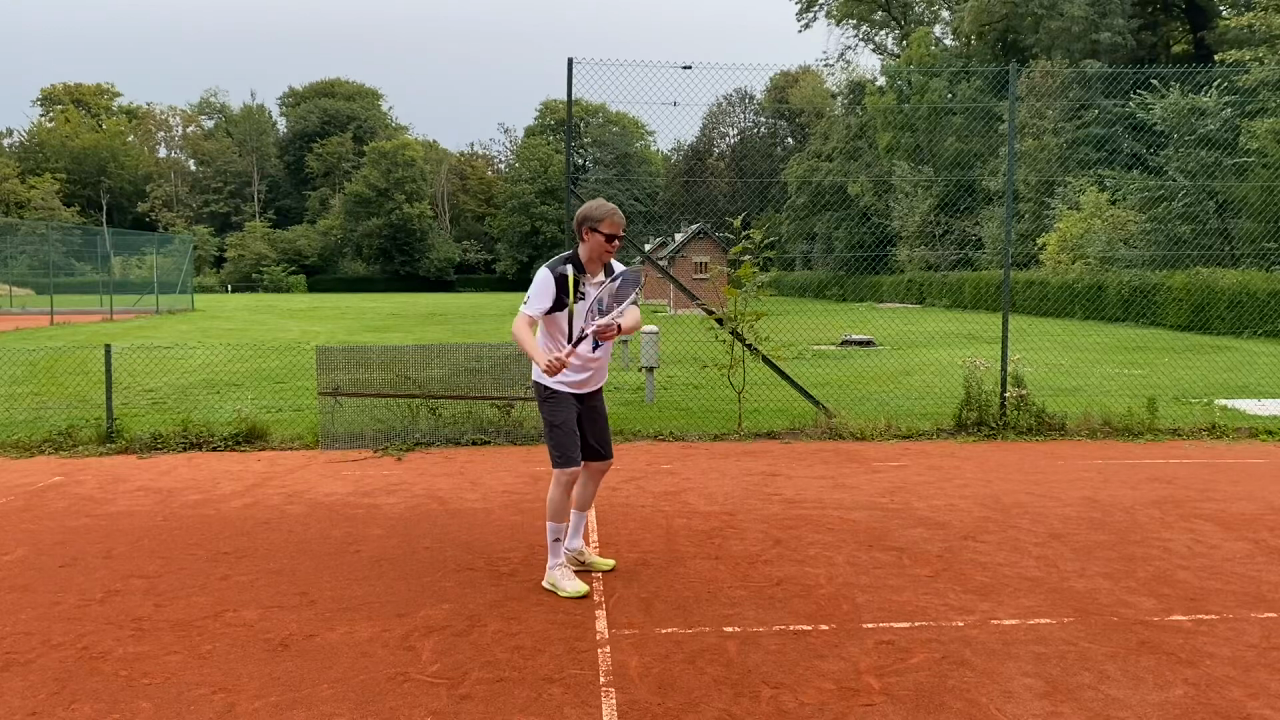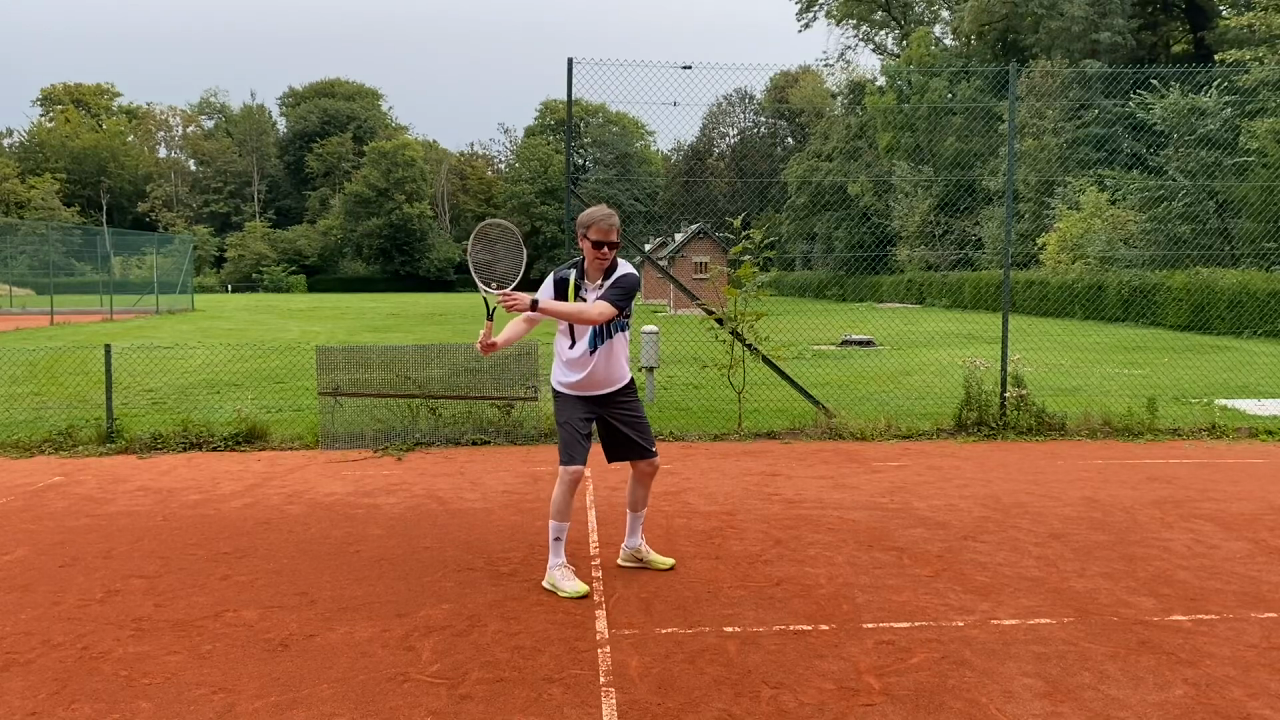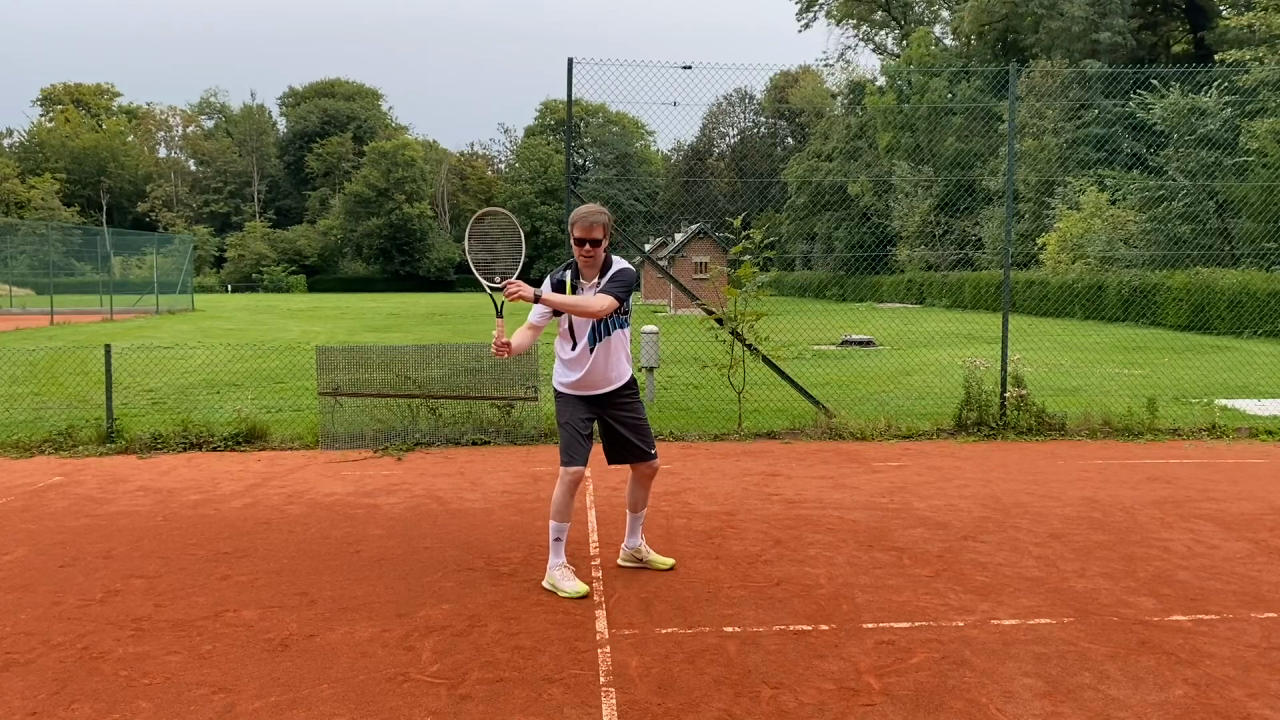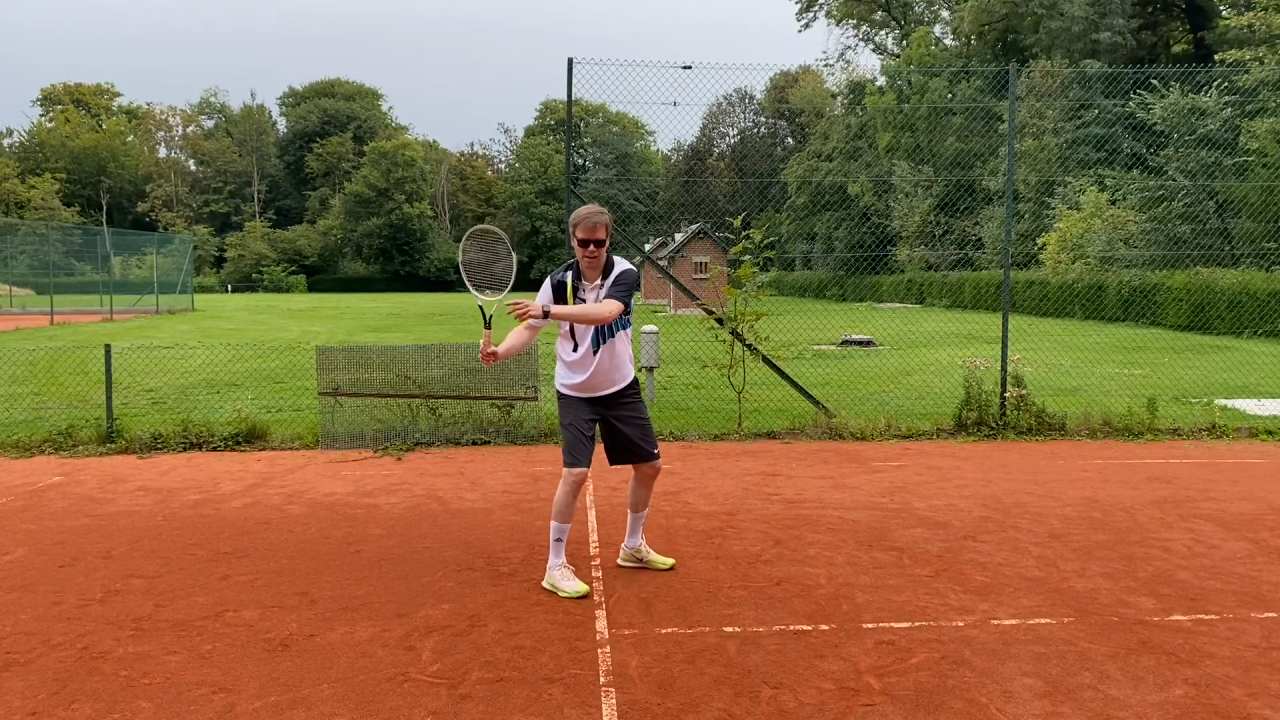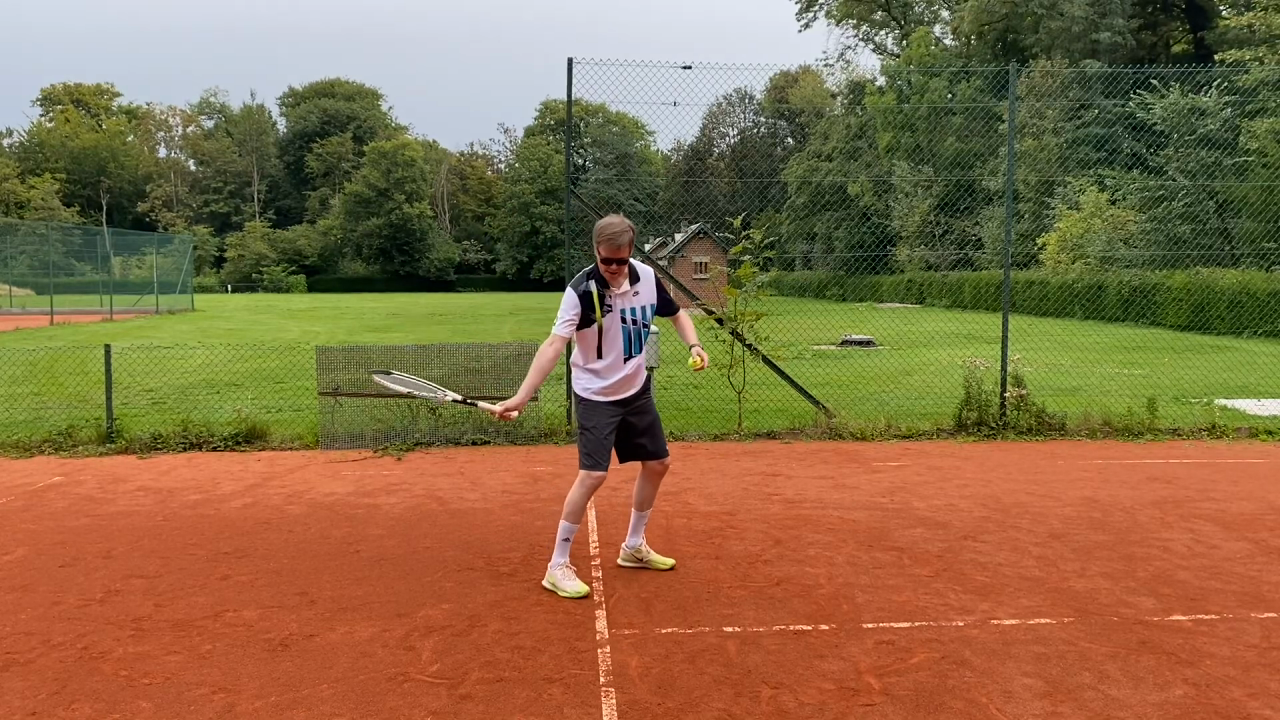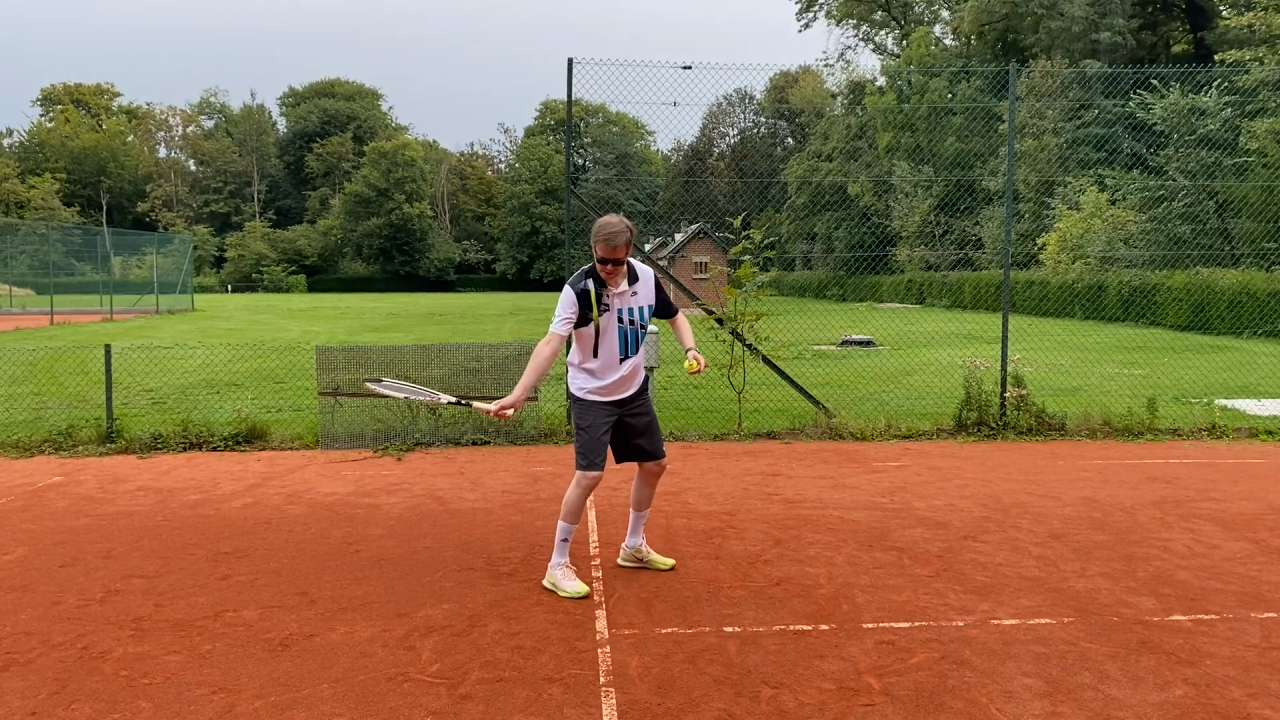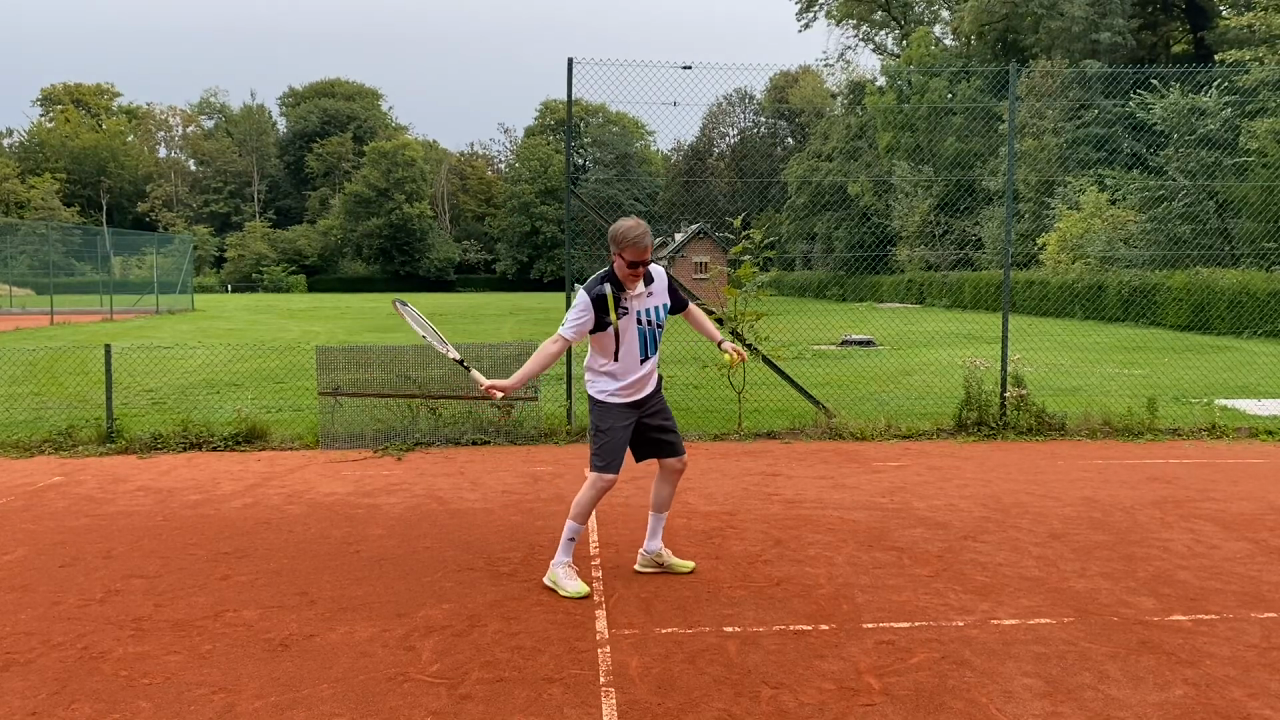
dt=0.7s
person 1, frame 1
left shoulder: (617, 273)
right shoulder: (553, 273)
left elbow: (633, 315)
right elbow: (522, 321)
left wrist: (618, 325)
right wrist: (540, 356)
left hip: (592, 386)
right hip: (557, 388)
left knee: (597, 466)
right knee: (567, 471)
left ankle: (574, 548)
right ankle: (555, 566)
person 1, frame 2
left shoulder: (626, 277)
right shoulder: (562, 278)
left elbow: (595, 314)
right elbow: (528, 320)
left wrist: (536, 302)
right wrist: (498, 340)
left hip: (618, 388)
right hip: (572, 391)
left knee: (647, 465)
right knee: (572, 472)
left ankle: (633, 546)
right ankle: (556, 567)
person 1, frame 3
left shoulder: (623, 273)
right shoulder: (558, 280)
left elbow: (598, 307)
right elbow: (532, 328)
left wrist: (536, 296)
right wrist: (510, 345)
left hip: (619, 388)
right hip: (573, 391)
left knee: (647, 465)
right knee: (572, 473)
left ankle: (633, 546)
right ankle: (556, 567)
person 1, frame 4
left shoulder: (625, 274)
right shoulder: (558, 281)
left elbow: (605, 313)
right elbow: (528, 329)
left wrist: (546, 310)
right wrist: (500, 351)
left hip: (622, 389)
right hip: (576, 393)
left knee: (649, 466)
right knee: (575, 474)
left ankle: (633, 546)
right ankle: (556, 567)
person 1, frame 5
left shoulder: (647, 277)
right shoulder: (581, 290)
left elbow: (676, 314)
right elbow: (554, 345)
left wrist: (694, 345)
right wrist: (521, 397)
left hip: (637, 390)
right hip: (596, 395)
left knee: (657, 464)
right knee: (592, 475)
left ankle: (634, 547)
right ankle: (558, 566)
person 1, frame 6
left shoulder: (646, 277)
right shoulder: (579, 288)
left elbow: (675, 317)
right elbow: (551, 343)
left wrist: (690, 349)
right wrist: (517, 395)
left hip: (634, 390)
right hip: (592, 396)
left knee: (654, 465)
right knee: (589, 475)
left ankle: (634, 546)
right ankle: (558, 566)
person 1, frame 7
left shoulder: (658, 277)
right shoulder: (594, 293)
left elbow: (687, 308)
right elbow: (558, 342)
left wrist: (721, 340)
right wrist: (513, 382)
left hip: (648, 392)
right hip: (610, 398)
left knee: (673, 464)
right knee: (602, 477)
left ankle: (652, 551)
right ankle: (561, 564)
